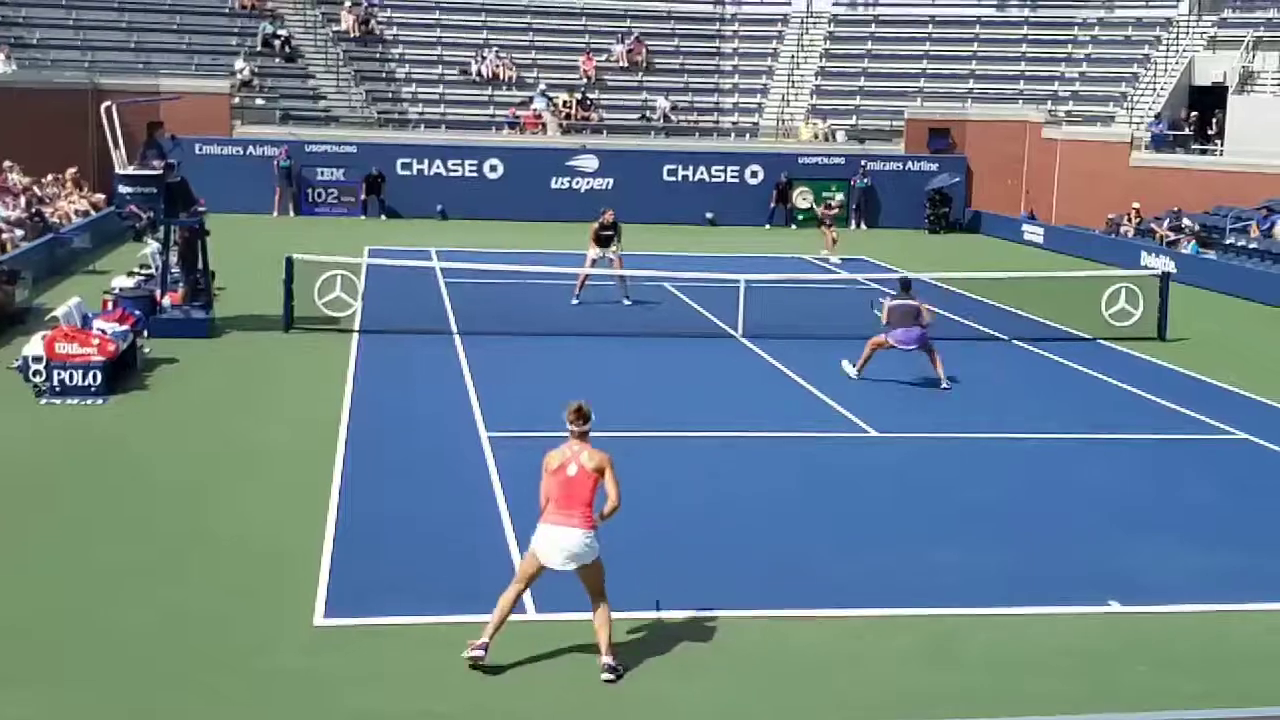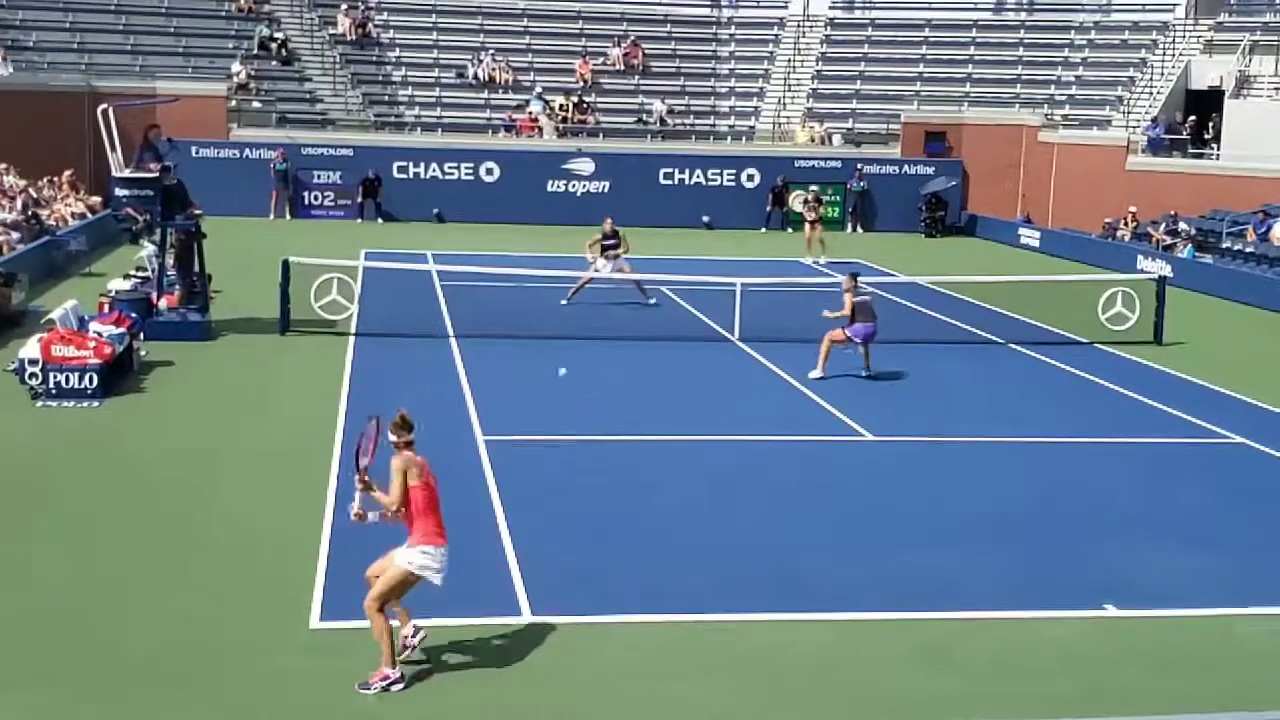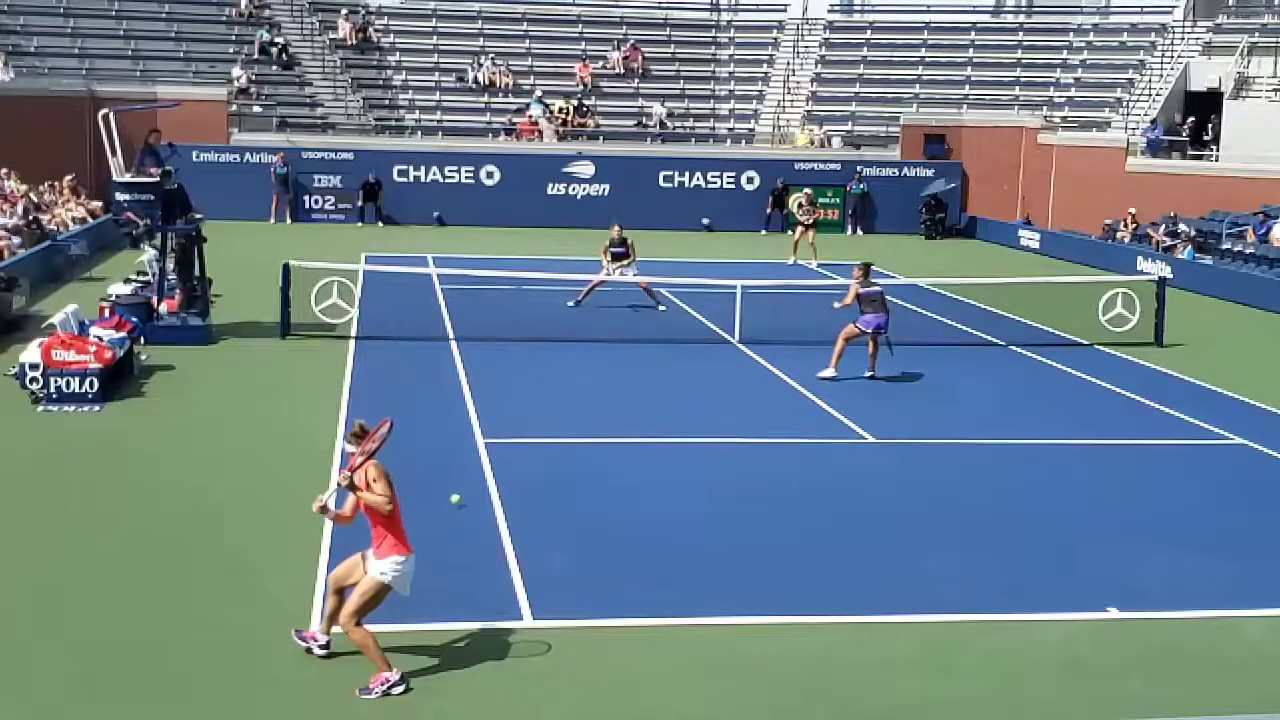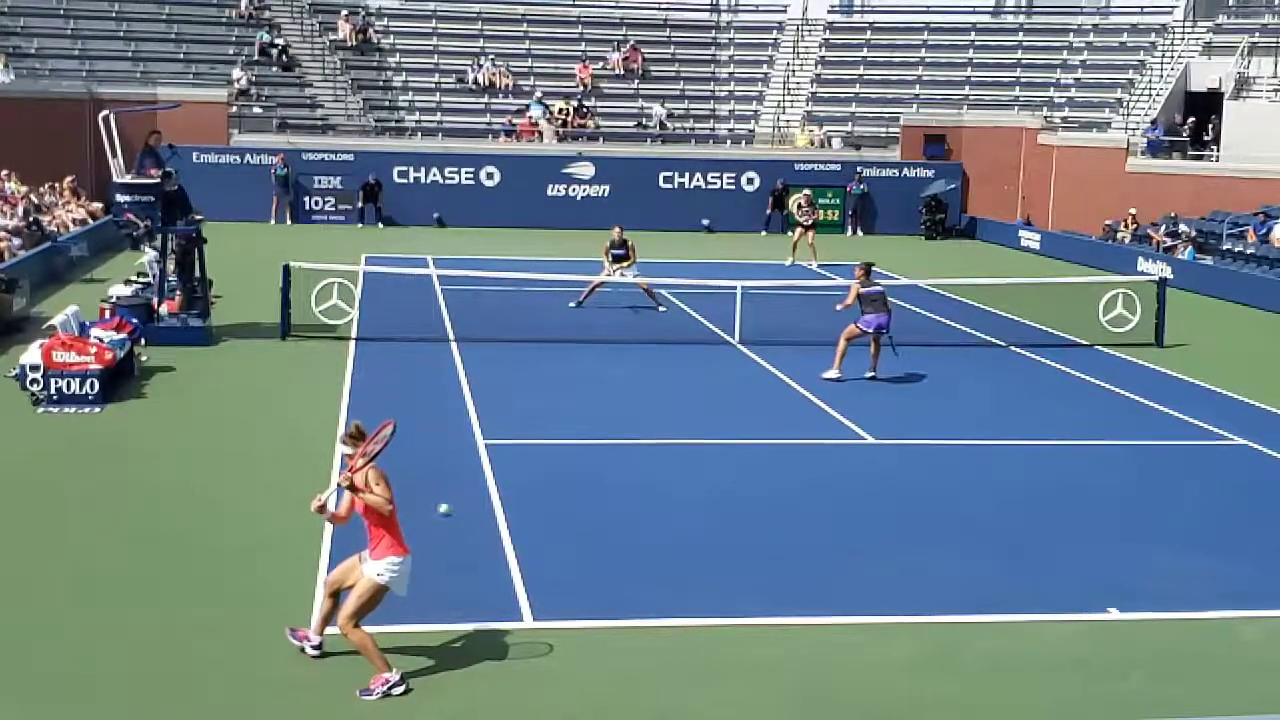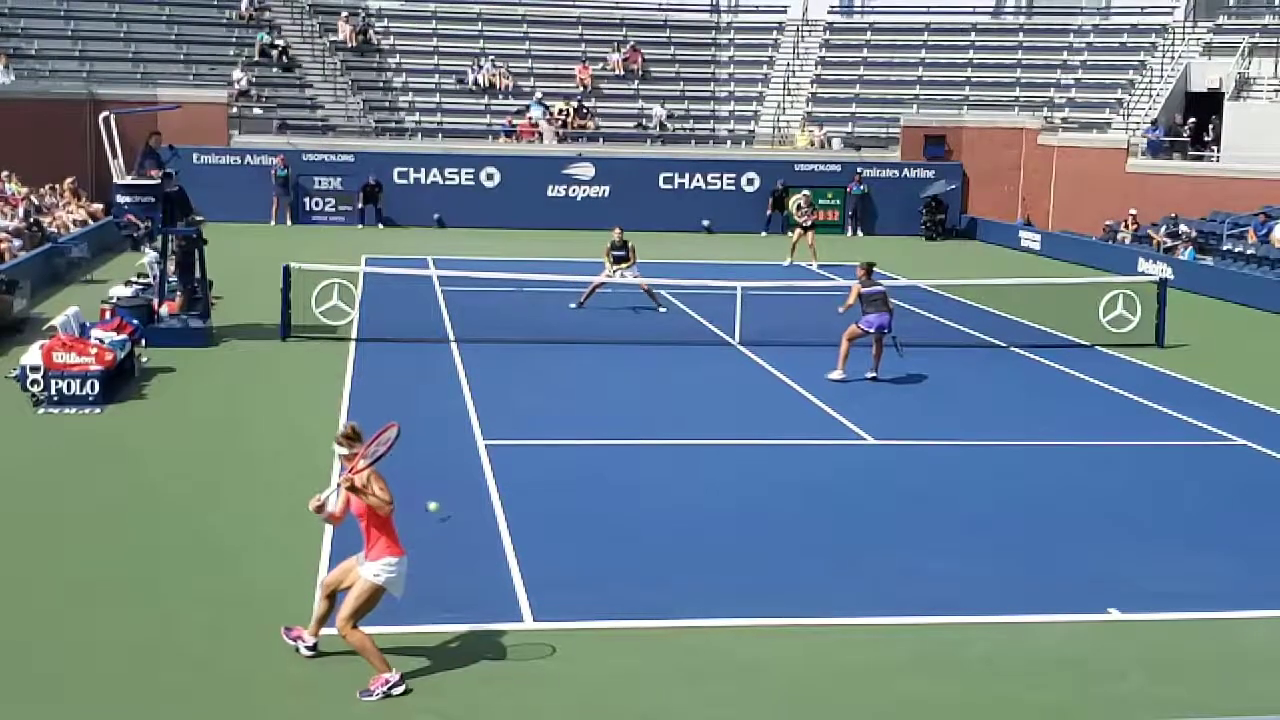
dt=0.5s
person 1, frame 1
left shoulder: (551, 457)
right shoulder: (601, 459)
left elbow: (544, 503)
right elbow: (613, 502)
right wrist: (598, 518)
left hip: (548, 533)
right hip: (580, 536)
left knee: (516, 588)
right knee: (598, 598)
left ankle: (483, 643)
right ankle: (607, 661)
person 1, frame 2
left shoulder: (399, 462)
right shoulder: (420, 464)
left elbow: (395, 504)
left wrist: (371, 490)
right wrist: (368, 515)
left hip: (424, 548)
right hip: (427, 545)
left knee: (373, 603)
right knee: (373, 575)
left ankle: (391, 672)
right ankle: (411, 631)
person 1, frame 3
left shoulder: (372, 468)
right shoulder: (359, 473)
left elbow: (386, 505)
right elbow: (347, 517)
left wrist: (354, 490)
right wrist: (326, 511)
left hip: (393, 559)
right hip: (379, 553)
left knee: (348, 620)
right knee: (335, 580)
left ankle: (390, 677)
right ankle: (321, 638)
person 1, frame 4
left shoulder: (370, 472)
right shoulder: (355, 476)
left elbow: (387, 507)
right elbow: (342, 517)
left wrist: (355, 491)
right wrist: (324, 511)
left hip: (389, 559)
right hip: (375, 554)
left knee: (346, 622)
right knee: (332, 583)
left ankle: (390, 678)
right ankle: (314, 639)
person 1, frame 5
left shoulder: (367, 474)
right shoulder: (349, 479)
left elbow: (388, 508)
right elbow: (337, 518)
left wrist: (357, 491)
right wrist: (321, 511)
left hip: (385, 560)
right hip: (371, 556)
left knee: (344, 625)
right knee: (328, 585)
left ankle: (390, 678)
right ankle: (309, 639)
